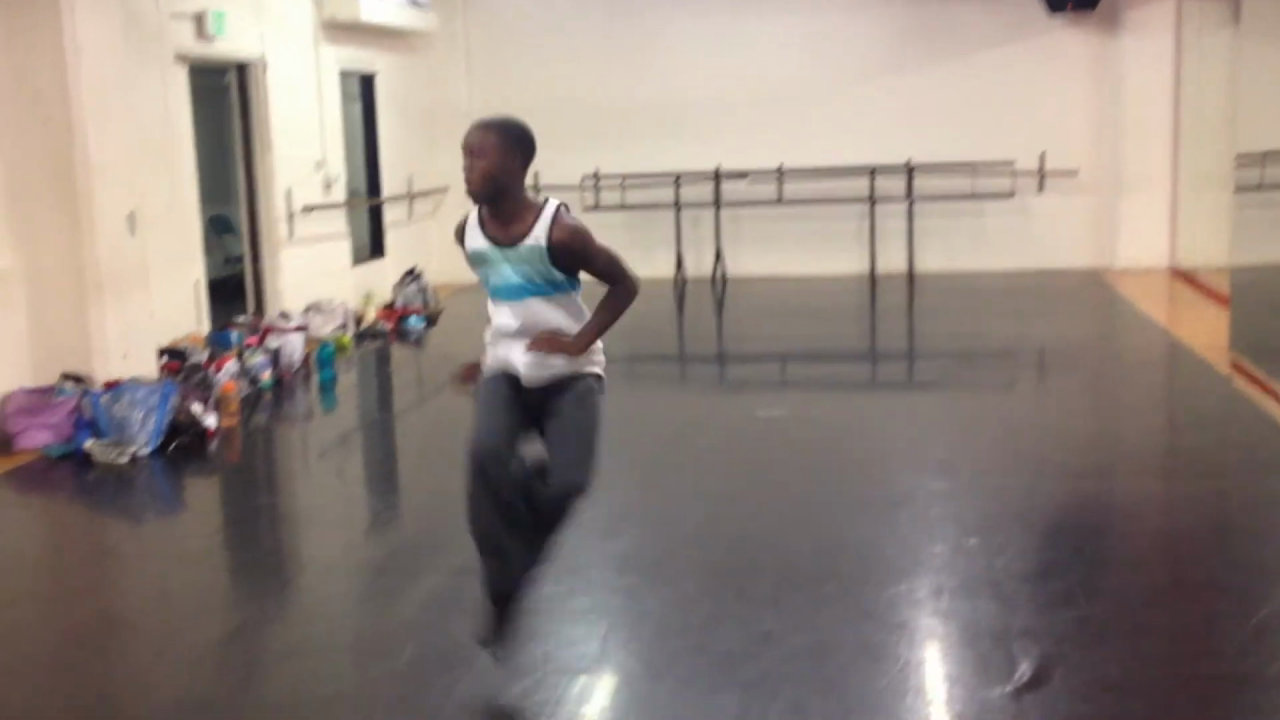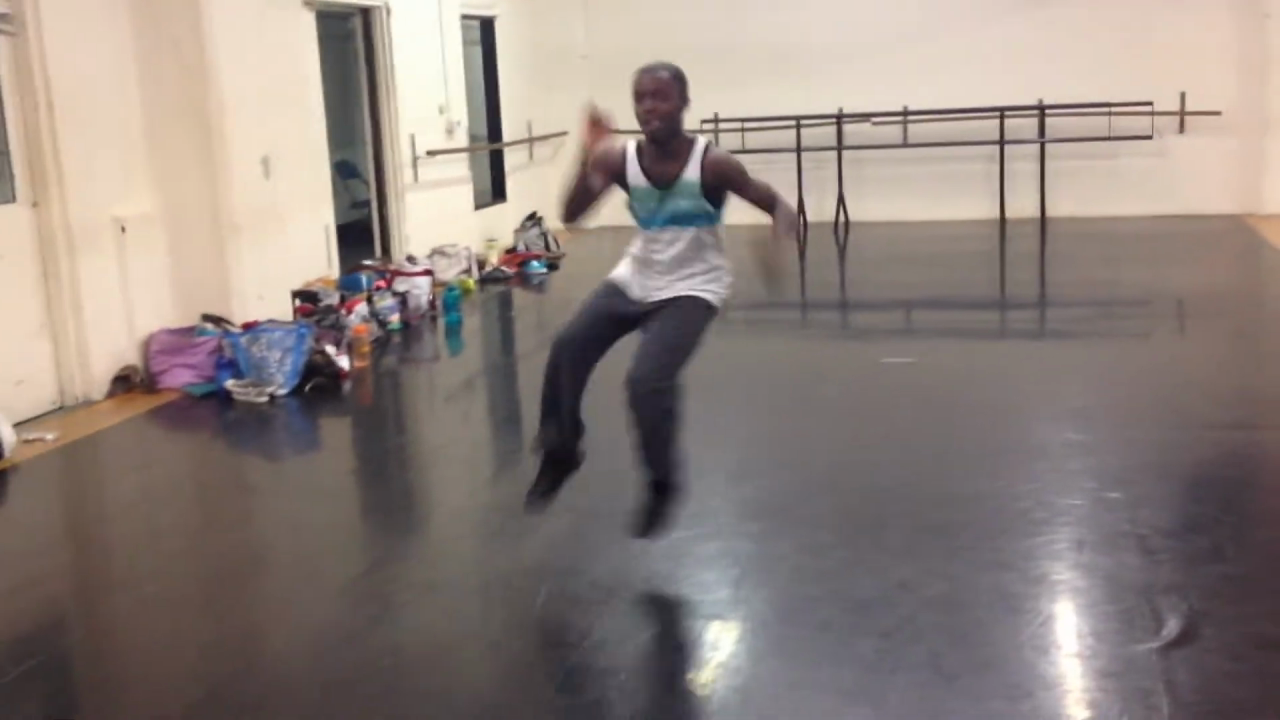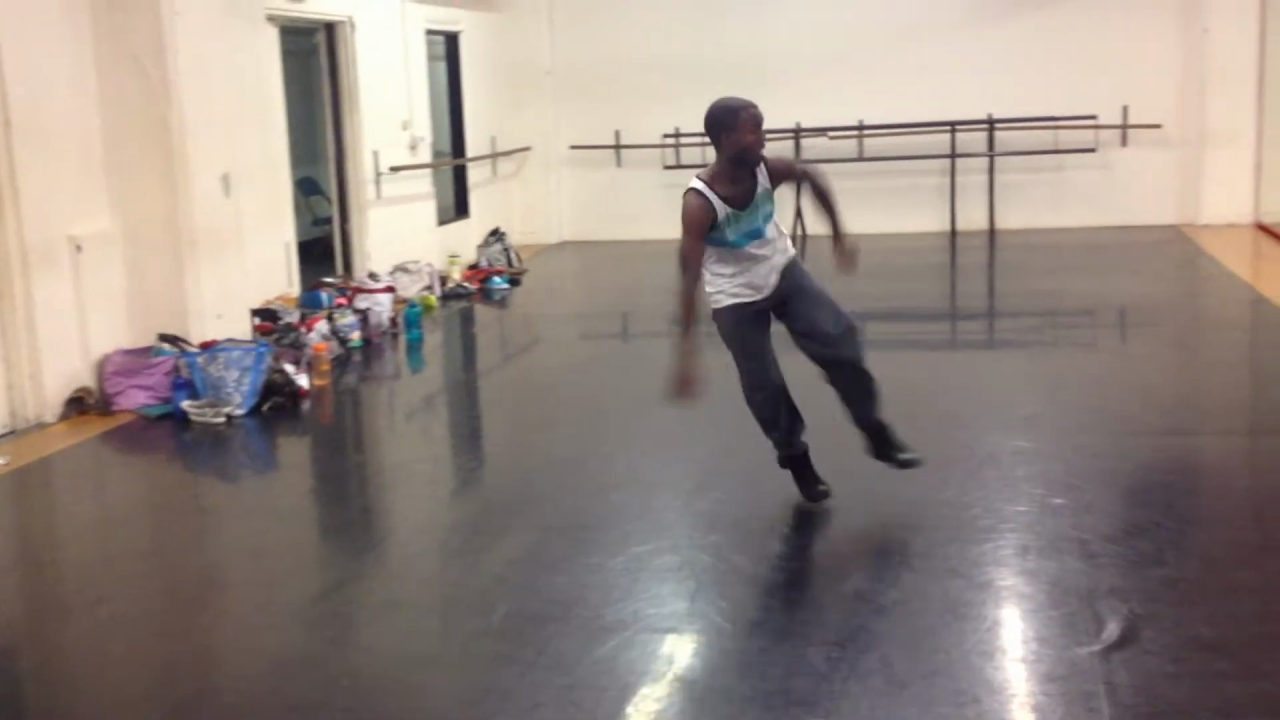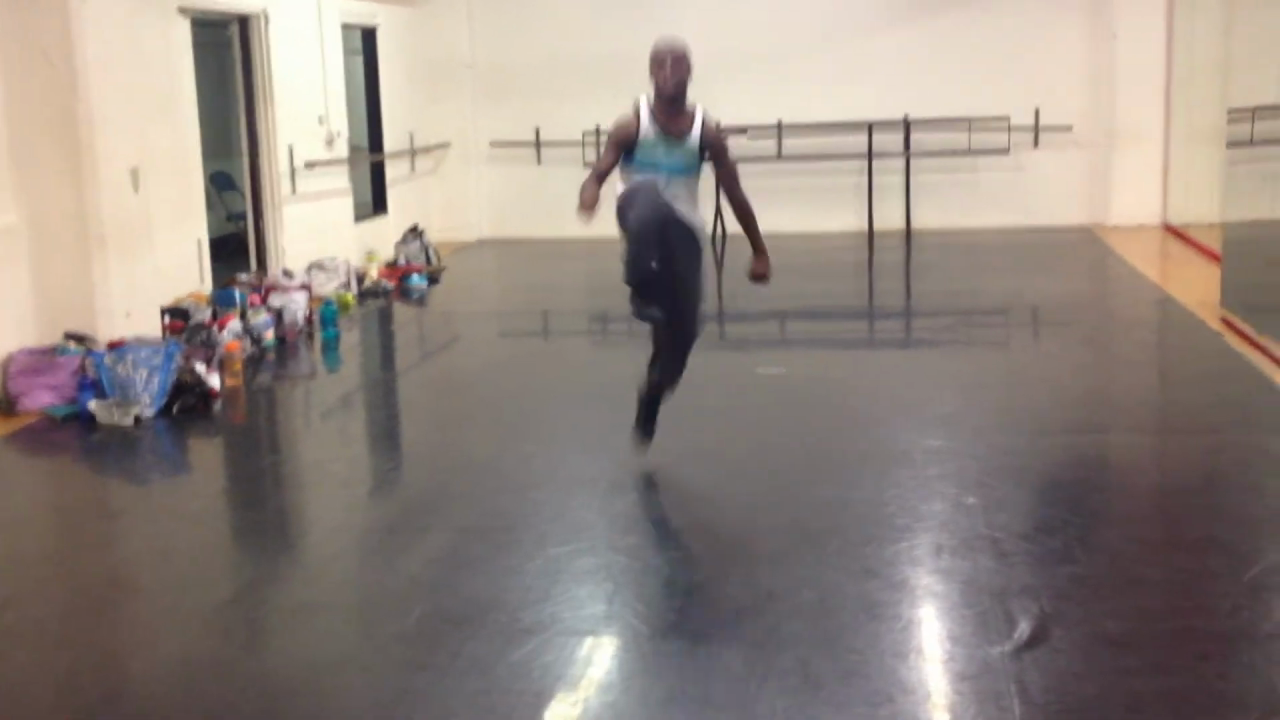
dt=0.5s
person 1, frame 1
left shoulder: (561, 229)
right shoulder: (467, 230)
left elbow: (625, 285)
left wrist: (582, 339)
right wrist: (488, 355)
left hip: (570, 372)
right hip: (506, 371)
left knee: (563, 480)
right knee: (486, 456)
left ankle: (520, 561)
right ankle: (503, 589)
person 1, frame 2
left shoulder: (713, 163)
right shoulder: (618, 158)
left elbow: (770, 200)
right elbow: (572, 215)
left wrist: (786, 223)
right wrist: (590, 162)
left hip: (690, 289)
right hip: (635, 278)
left knee: (646, 381)
right knee: (566, 351)
left ankle: (661, 486)
right ankle: (559, 454)
person 1, frame 3
left shoulder: (769, 167)
right shoulder: (698, 202)
left elbow: (812, 178)
right elbow: (688, 278)
left wrist: (839, 235)
right wrist: (686, 353)
left hip: (780, 270)
right hip: (733, 294)
left knee: (837, 338)
right knee: (763, 385)
left ankle: (876, 433)
right ankle: (796, 460)
person 1, frame 4
left shoulder: (705, 132)
right shoulder: (631, 123)
left elbow: (733, 194)
right elbow: (604, 164)
left wrist: (759, 251)
right wrist: (591, 189)
left hip: (681, 229)
right hip: (642, 209)
left knee: (683, 328)
right knee: (647, 206)
left ankle: (650, 400)
right ankle: (642, 289)
